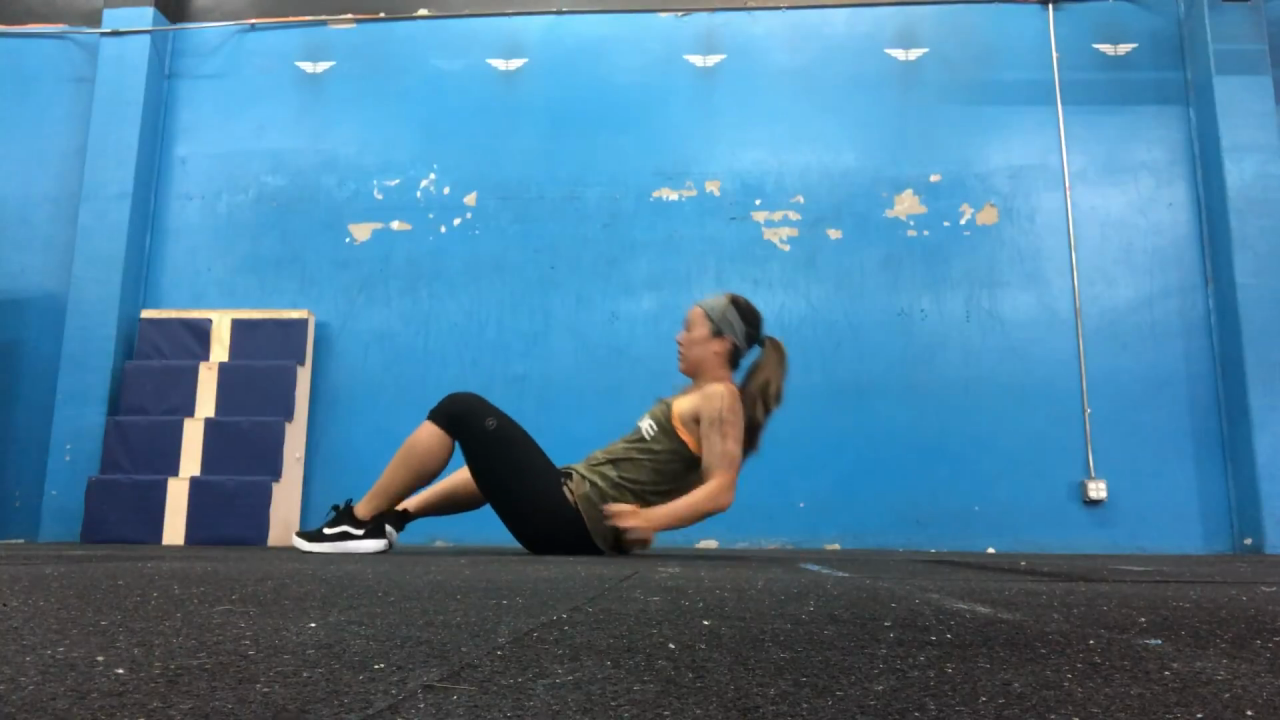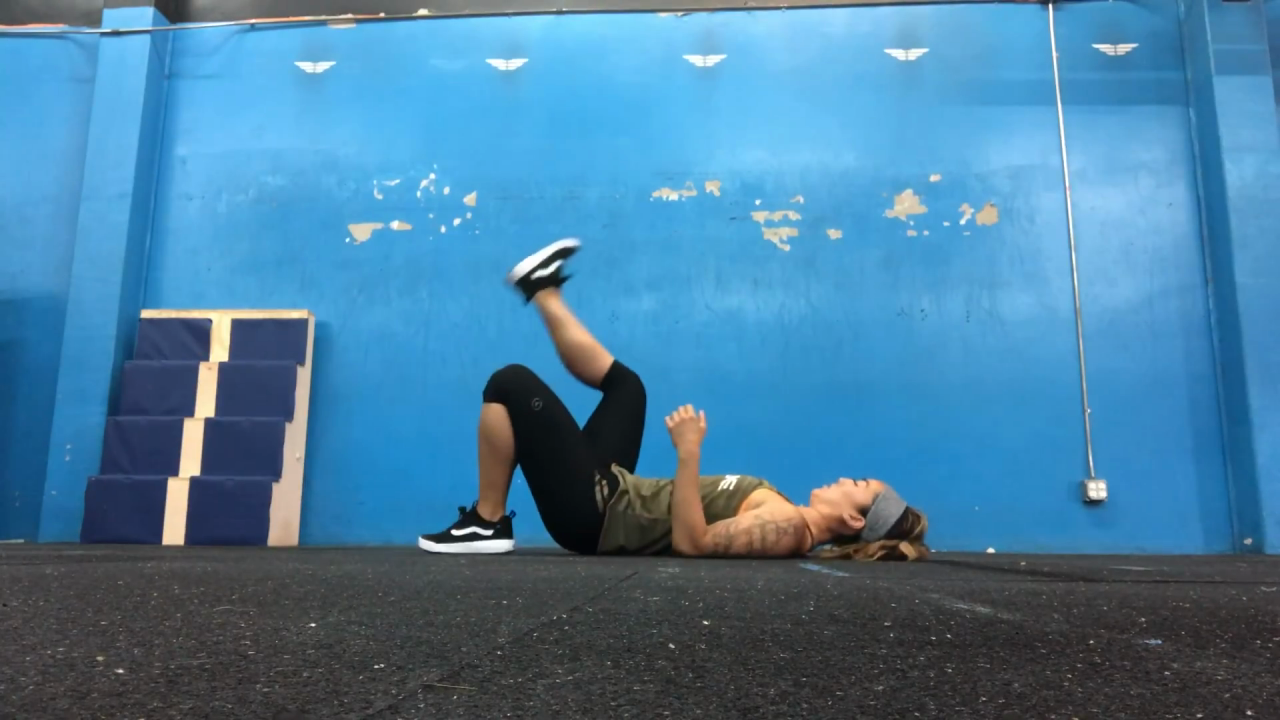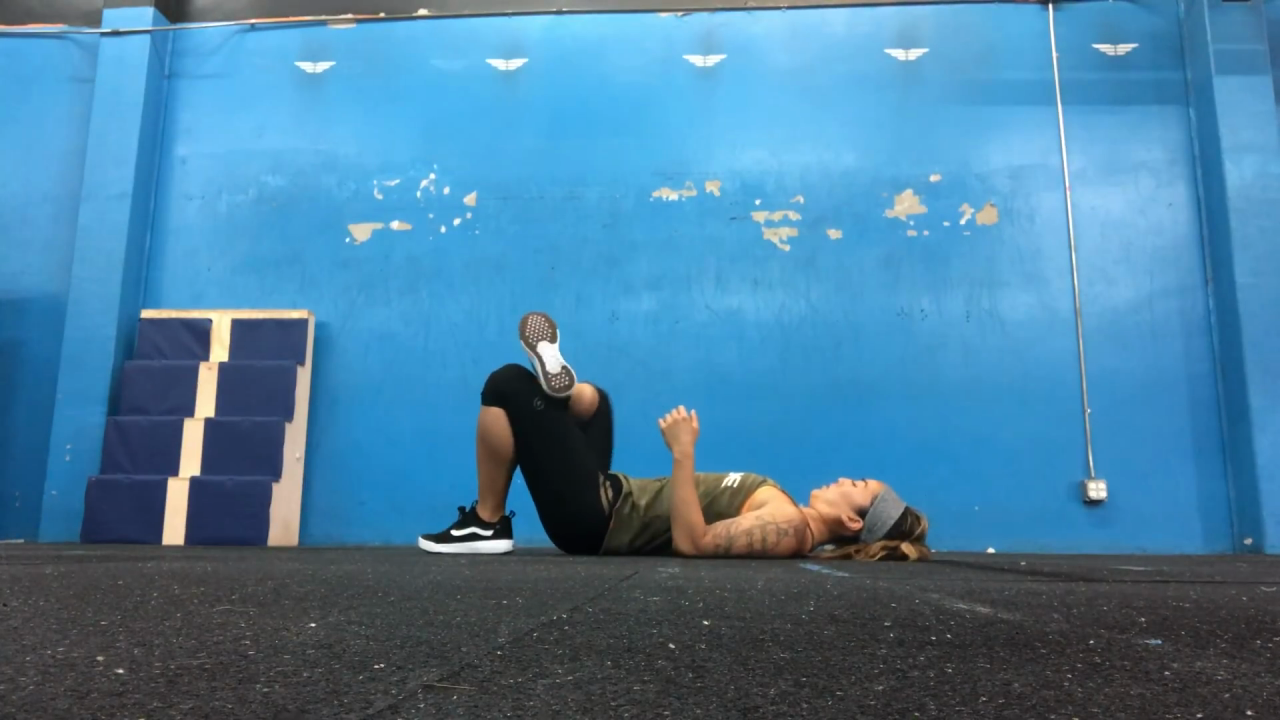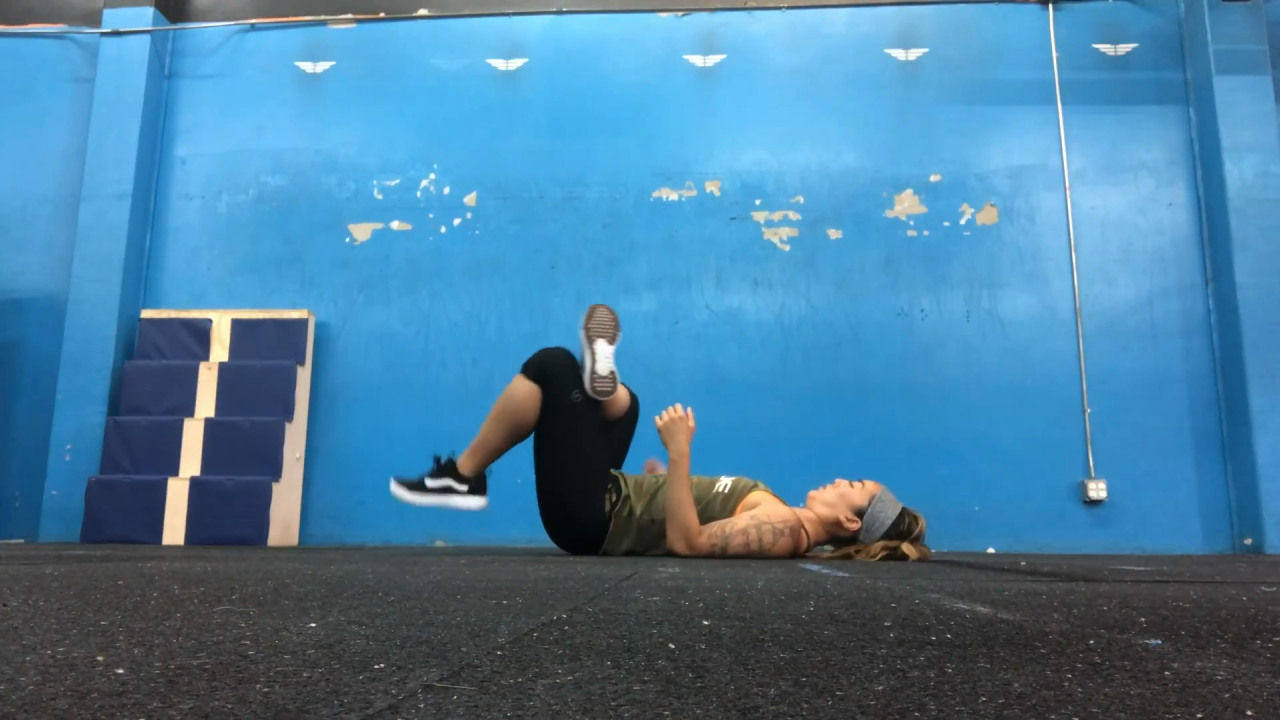
dt=1s
person 1, frame 1
left shoulder: (718, 403)
right shoulder: (703, 398)
left elbow: (719, 491)
right elbow: (673, 477)
left wrist: (652, 517)
right wrist: (635, 529)
left hip: (565, 525)
right hip: (574, 521)
left knee: (459, 410)
right knee: (483, 456)
left ankle: (361, 524)
right ankle: (393, 517)
person 1, frame 2
left shoulder: (787, 530)
right shoulder: (791, 519)
left elbow: (690, 541)
left wrist: (688, 453)
left hip: (591, 514)
right hip: (609, 498)
left knee: (510, 383)
right knee: (624, 383)
left ankle: (486, 524)
right ankle: (544, 286)
person 1, frame 3
left shoulder: (789, 530)
right shoulder: (790, 520)
left elbow: (691, 541)
left wrist: (683, 453)
left hip: (591, 520)
right hip: (606, 505)
left knee: (508, 384)
left ankle: (486, 525)
right ankle: (559, 383)
person 1, frame 4
left shoulder: (783, 533)
right shoulder: (785, 523)
left elbow: (685, 541)
left wrist: (679, 452)
right wrist: (677, 472)
left hip: (589, 520)
right hip: (605, 507)
left knee: (553, 364)
left ankle: (463, 475)
right ankle: (605, 387)
